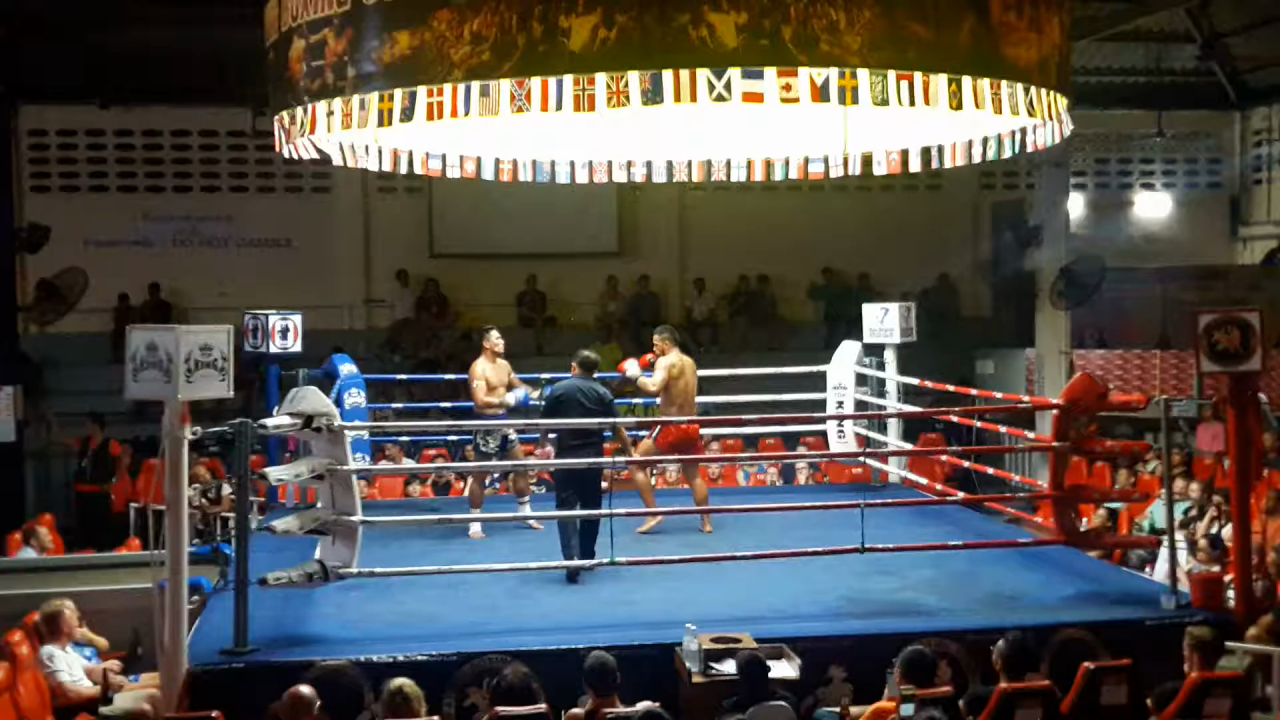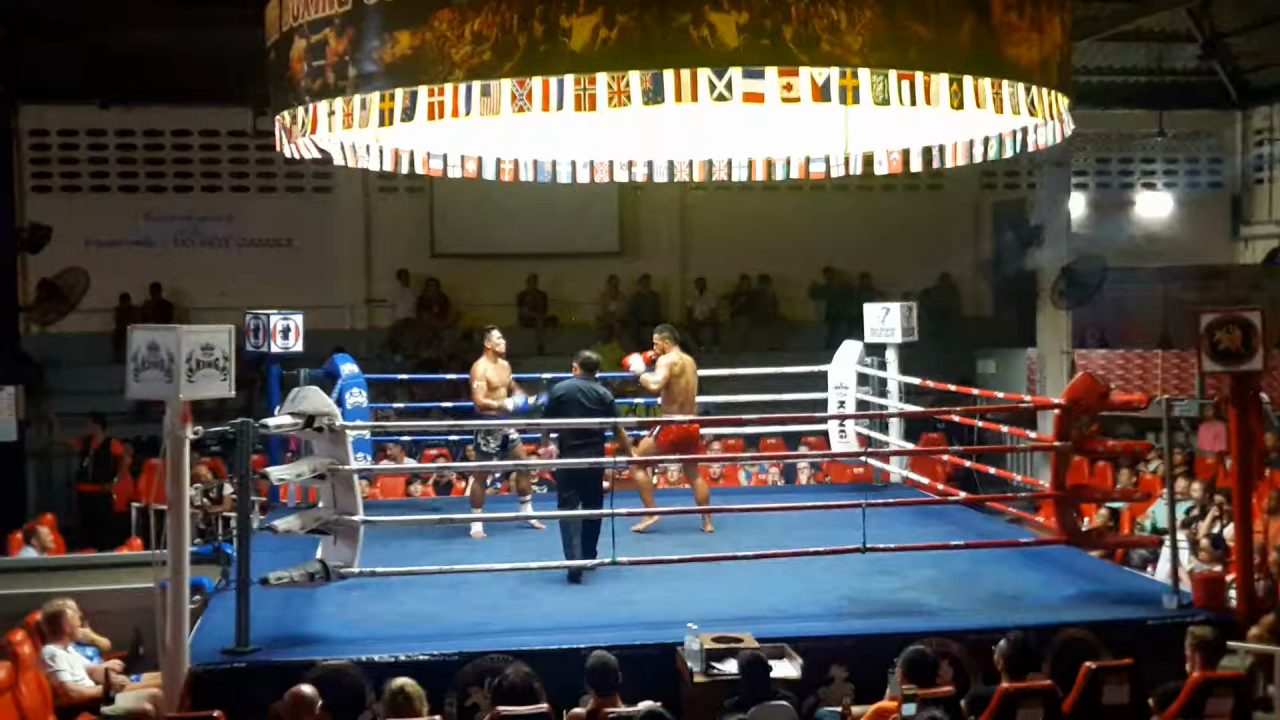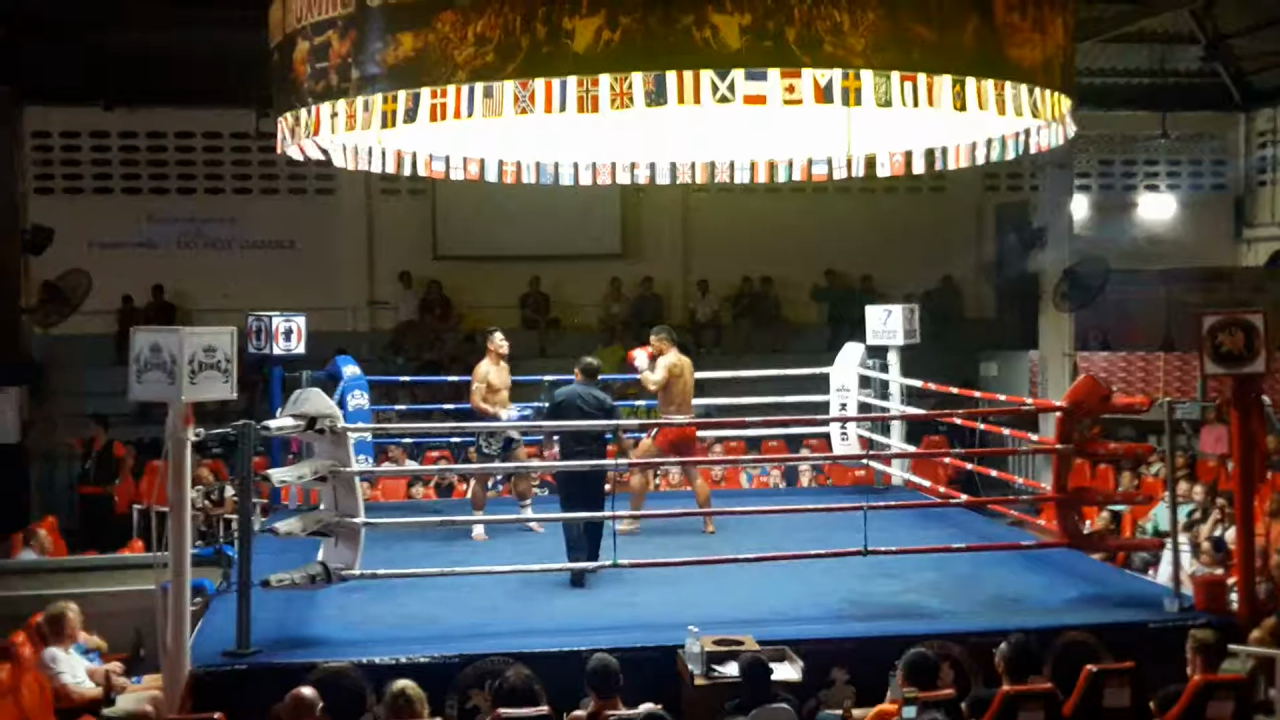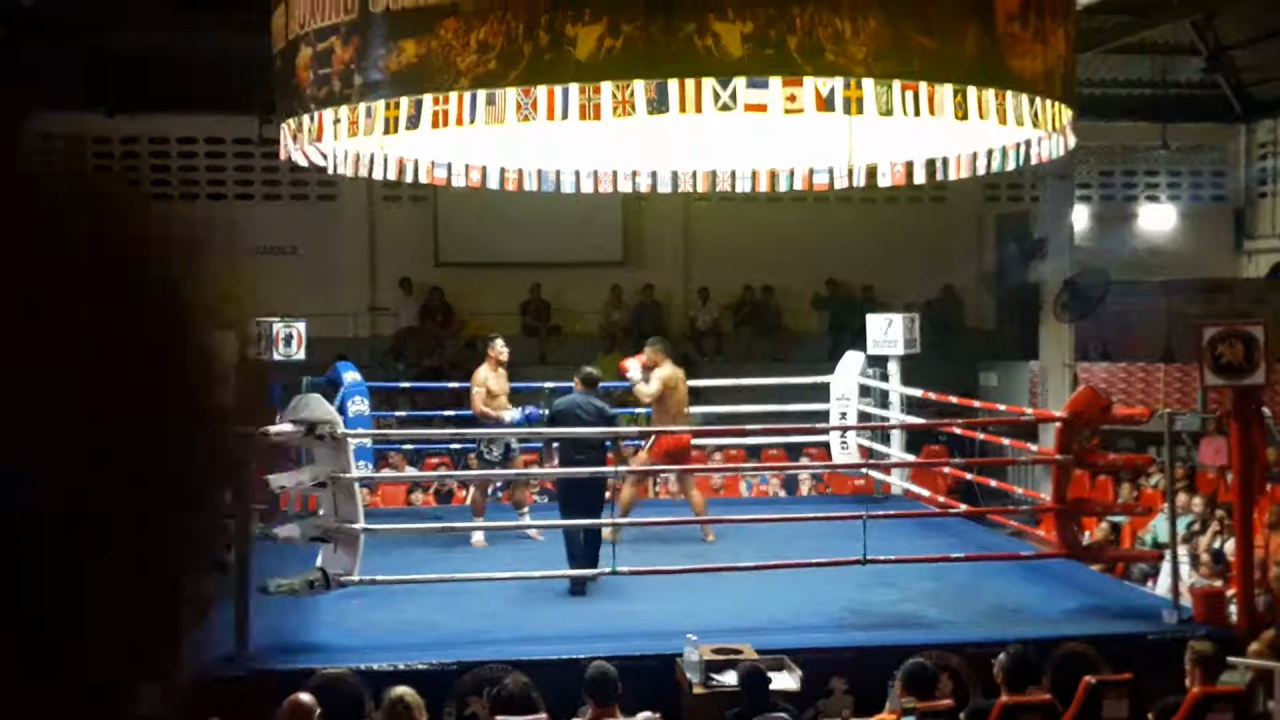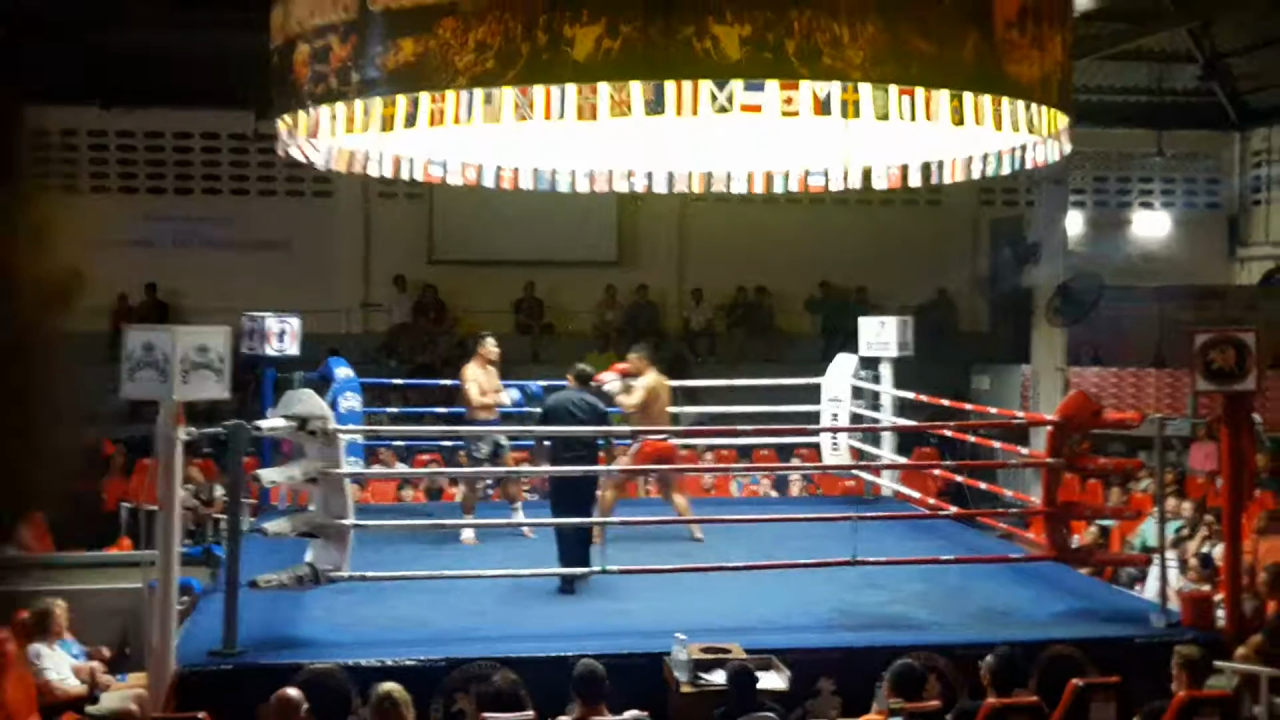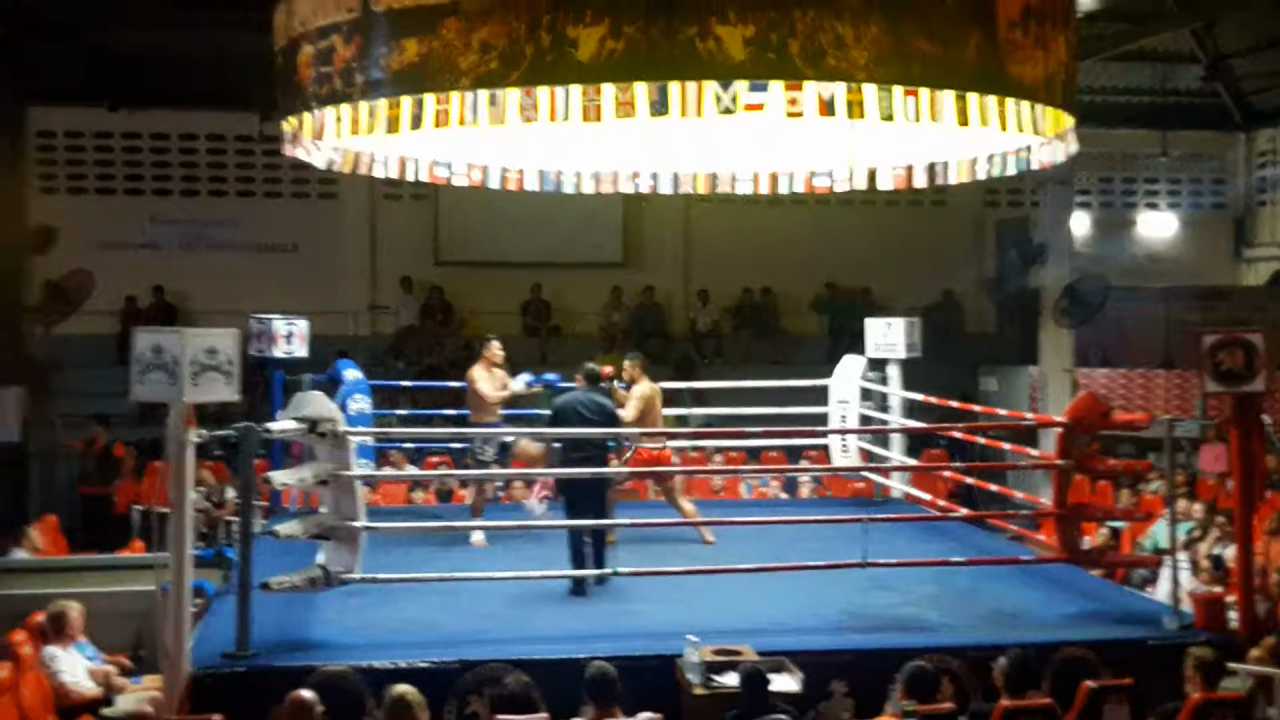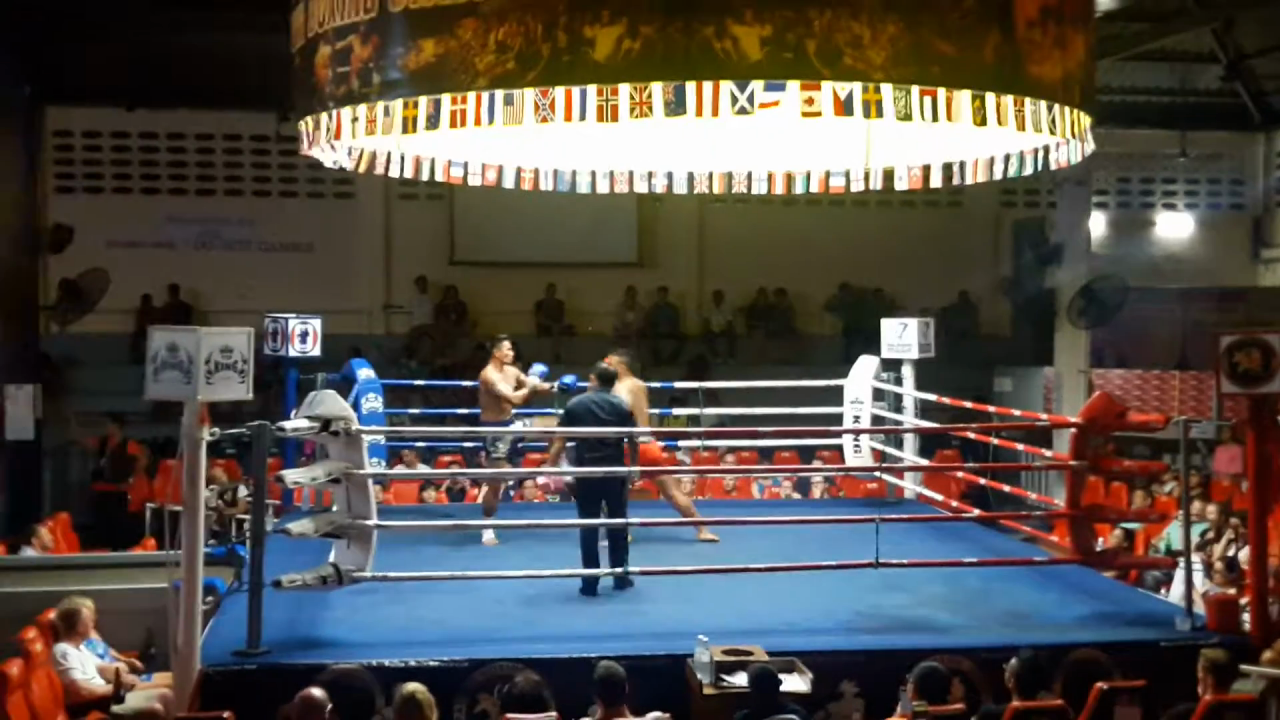
dt=0.1s
person 1, frame 1
left shoulder: (558, 389)
right shoulder: (603, 394)
right elbow: (617, 428)
left wrist: (544, 445)
right wrist: (630, 454)
left hip: (567, 458)
right hip: (593, 458)
left knee: (566, 507)
right knee: (591, 508)
left ankle: (572, 559)
right ankle: (587, 558)
person 1, frame 2
left shoulder: (560, 389)
right shoulder: (604, 394)
right elbow: (618, 429)
left wrist: (546, 445)
right wrist: (629, 454)
left hip: (568, 457)
right hip: (594, 458)
left knee: (568, 507)
right knee: (593, 508)
left ankle: (574, 559)
right ankle: (588, 558)
person 1, frame 3
left shoulder: (560, 395)
right shoulder: (605, 400)
right elbow: (617, 435)
left hip: (569, 463)
right hip: (596, 463)
left knee: (572, 514)
right knee: (594, 514)
left ankle: (578, 567)
right ankle: (591, 562)
person 1, frame 4
left shoulder: (560, 405)
right shoulder: (605, 410)
left elbow: (547, 439)
left wrist: (550, 460)
right hip: (596, 472)
left knee: (572, 523)
right knee: (593, 521)
left ankle: (578, 576)
right ankle: (590, 569)
person 1, frame 5
left shoulder: (552, 402)
right shoulder: (598, 406)
left hip: (561, 469)
right hip: (588, 469)
left knee: (563, 521)
right knee: (583, 518)
left ankle: (568, 578)
right ankle: (581, 567)
person 1, frame 6
left shoulder: (561, 403)
right shoulder: (607, 406)
left hip: (571, 470)
right hip: (598, 470)
left knee: (577, 523)
right knee: (599, 520)
left ankle: (579, 580)
right ankle: (599, 571)
person 1, frame 7
left shoulder: (576, 404)
right shoulder: (621, 406)
left elbow: (561, 441)
right elbow: (631, 441)
left wrist: (550, 467)
right hip: (615, 471)
left knee: (588, 525)
right knee: (617, 522)
left ankle: (590, 582)
right ankle: (620, 575)
person 2, frame 1
left shoulder: (504, 364)
right shoulder: (478, 368)
left elbow: (517, 386)
right elbow: (480, 401)
left wrist: (534, 394)
right wrist: (508, 400)
left hip: (504, 422)
right hip: (487, 425)
left knee: (521, 468)
right knee: (480, 476)
left ankle: (525, 513)
right ankle: (475, 524)
person 2, frame 2
left shoulder: (504, 365)
right shoulder: (480, 368)
right elbow: (479, 402)
left wrist: (531, 400)
right wrist: (507, 405)
right hip: (488, 425)
left knee: (523, 467)
right knee: (481, 476)
left ankle: (527, 513)
right ankle: (476, 524)
person 2, frame 3
left shoulder: (505, 366)
right shoulder: (482, 370)
right elbow: (475, 404)
left wrist: (514, 411)
right wrist: (500, 414)
left hip: (507, 426)
right hip: (490, 427)
left knee: (523, 470)
right knee: (483, 478)
left ankle: (527, 516)
right ankle: (477, 526)
person 2, frame 4
left shoulder: (503, 373)
right shoulder: (481, 375)
right elbow: (477, 409)
left wrist: (520, 413)
right wrist: (503, 416)
right hip: (490, 433)
left knee: (520, 480)
right knee: (482, 484)
left ankle: (526, 524)
right ankle: (477, 532)
person 2, frame 5
left shoulder: (492, 370)
right shoulder: (469, 371)
left elbow: (500, 394)
right elbow: (475, 402)
left wrist: (521, 394)
right wrist: (503, 400)
left hip: (495, 426)
right hip: (479, 429)
left knee: (510, 475)
right knee: (472, 482)
left ankle: (518, 519)
right ankle: (467, 529)
person 2, frame 6
left shoulder: (499, 373)
right shoulder: (475, 374)
left elbow: (516, 387)
right elbow: (491, 399)
left wrist: (535, 386)
right wrist: (515, 389)
left hip: (498, 427)
right hip: (482, 431)
right knee: (481, 485)
right ankle: (477, 531)
person 2, frame 7
left shoulder: (511, 370)
right shoulder: (489, 375)
left elbow: (532, 385)
right elbow: (515, 400)
left wrist: (554, 386)
right wrist: (533, 385)
left hip: (510, 423)
right hip: (495, 429)
right knee: (494, 483)
right ankle: (487, 531)
person 3, frame 1
left shoulder: (666, 361)
right shoulder: (690, 362)
left elbow: (653, 388)
left wrist: (636, 375)
left hip: (671, 427)
right hip: (691, 426)
left knee: (637, 464)
right knee: (694, 476)
left ankle: (653, 514)
right ankle: (706, 522)
person 3, frame 2
left shoulder: (667, 359)
right shoulder: (690, 361)
left elbow: (655, 386)
left wrist: (640, 371)
right wrist: (654, 365)
left hip: (671, 425)
right hip: (691, 425)
left knee: (637, 463)
right knee: (694, 475)
left ankle: (650, 514)
right ankle: (707, 522)
person 3, frame 3
left shoulder: (666, 360)
right shoulder: (686, 361)
left elbow: (653, 385)
left wrist: (643, 368)
right wrist: (650, 365)
left hip: (669, 427)
right hip: (687, 426)
left knee: (637, 467)
right knee: (694, 476)
left ankle: (633, 519)
right ankle: (709, 523)
person 3, frame 4
left shoulder: (660, 373)
right shoulder: (679, 373)
left elbow: (647, 397)
left wrist: (635, 380)
right wrist: (643, 376)
left hip: (664, 437)
right hip: (682, 436)
left knee: (631, 480)
right knee: (689, 487)
left ankle: (613, 531)
right ankle: (707, 531)
person 3, frame 5
left shoulder: (645, 382)
right shoulder: (661, 381)
left elbow: (631, 406)
left wrist: (615, 391)
right wrist: (622, 384)
left hip: (648, 445)
right hip: (664, 445)
left knee: (610, 485)
right knee: (673, 493)
left ankle: (597, 533)
right ankle: (695, 530)
person 3, frame 6
left shoulder: (640, 390)
right shoulder: (652, 388)
left elbow: (628, 417)
right elbow: (627, 401)
right wrist: (613, 387)
left hip: (644, 453)
right hip: (660, 452)
right knee: (677, 498)
right ankle: (706, 533)
person 3, frame 7
left shoulder: (623, 386)
right shoulder: (639, 385)
left hip: (637, 448)
right hip: (650, 447)
right knee: (672, 492)
right ankle: (703, 531)
